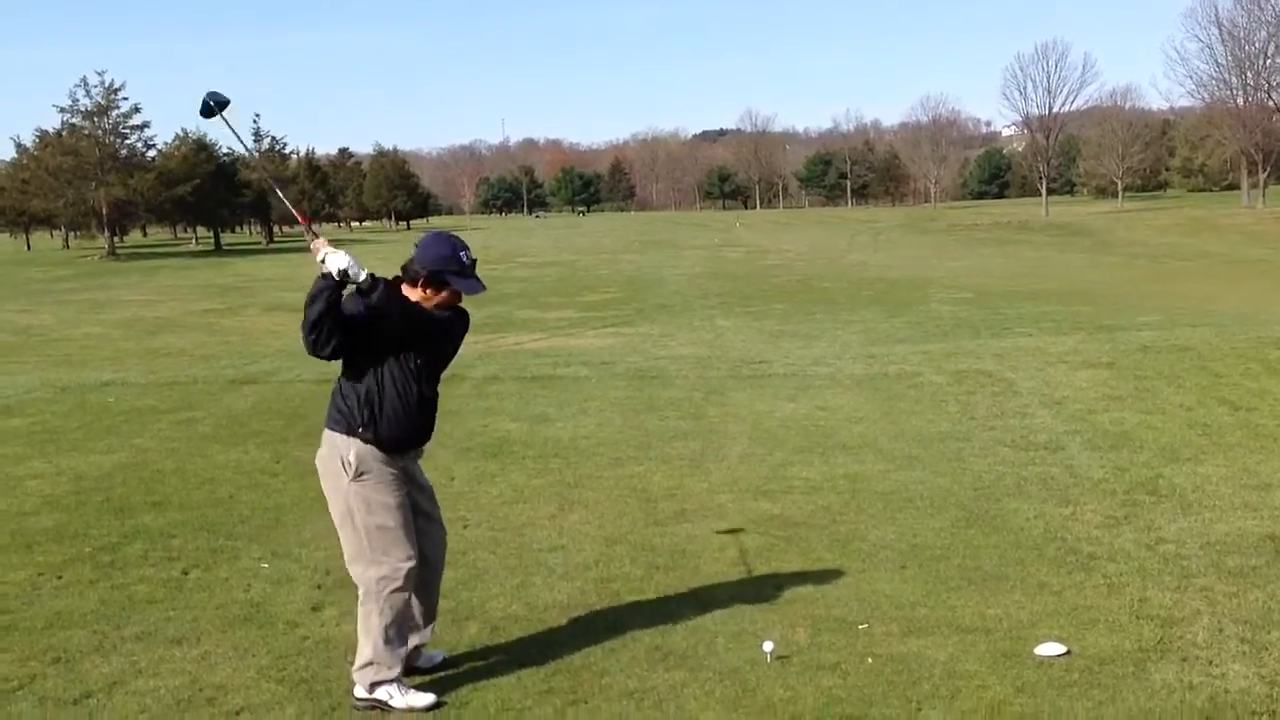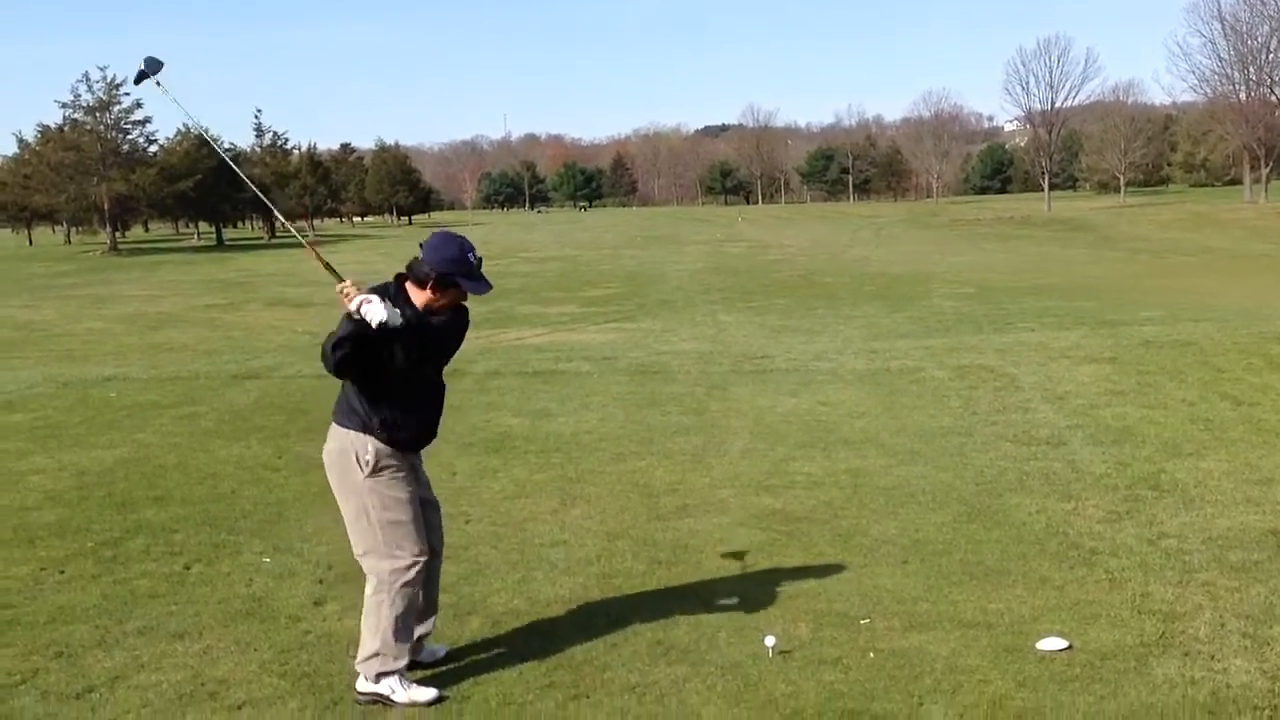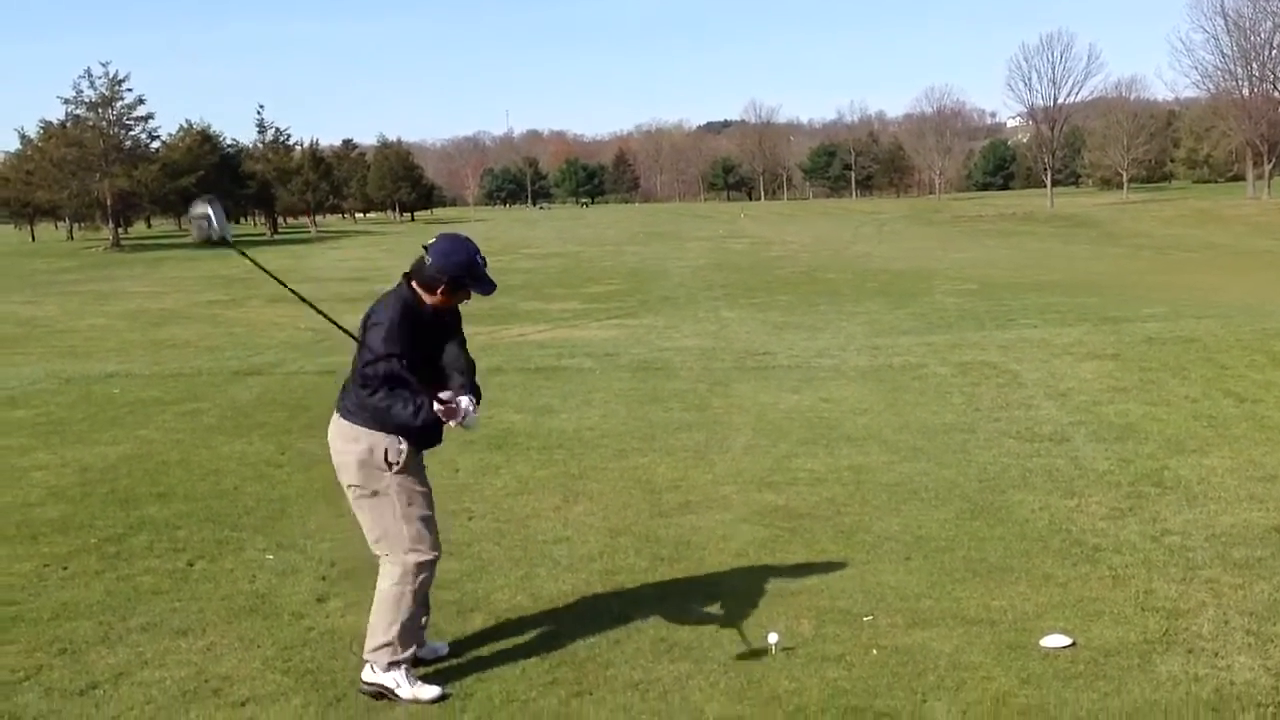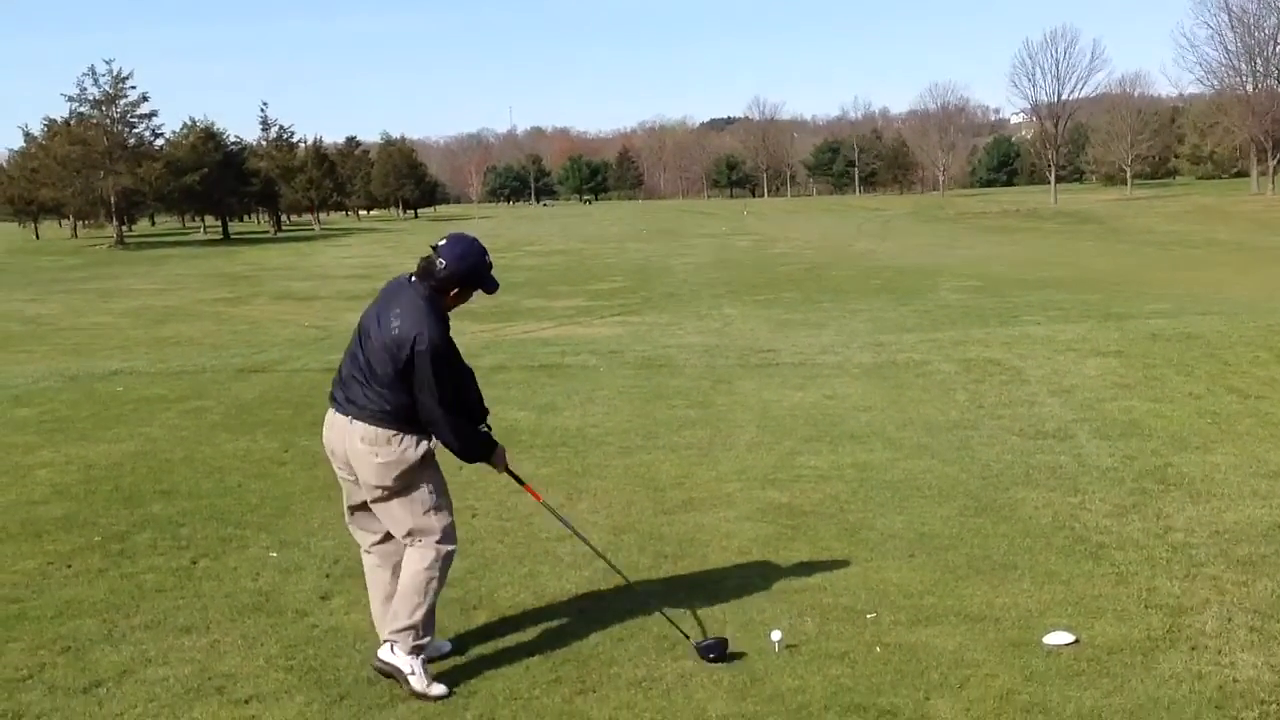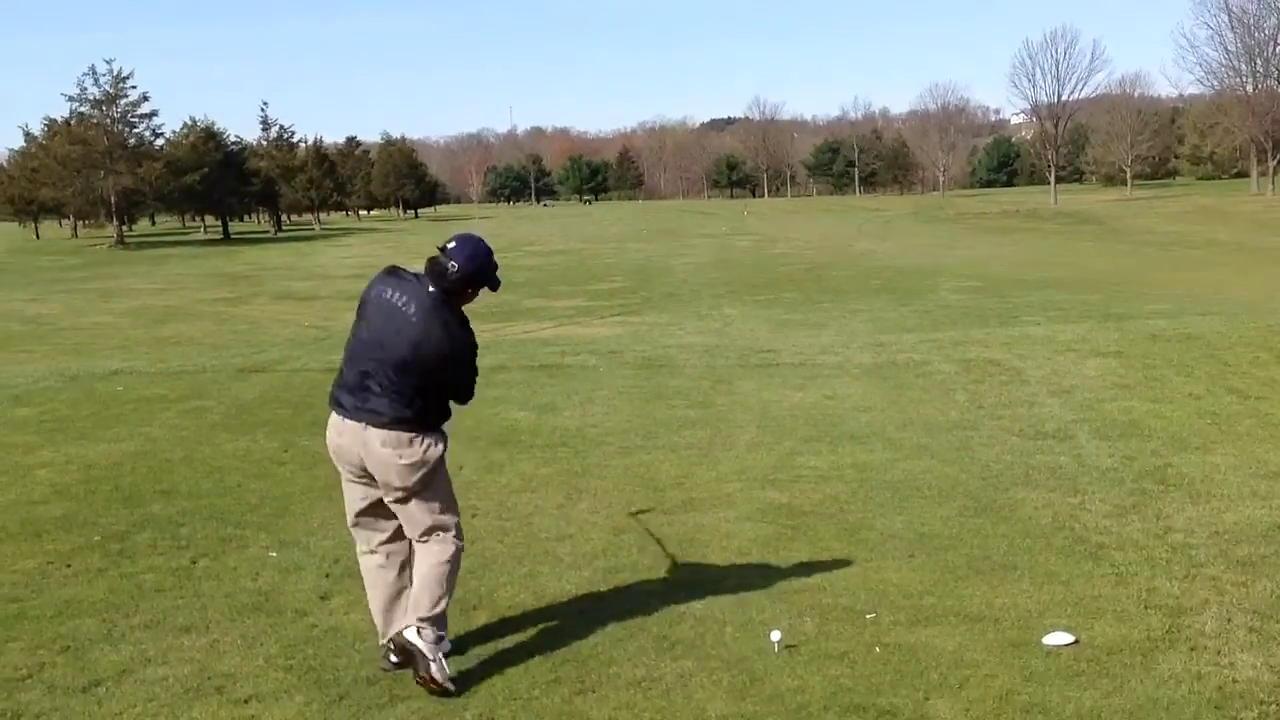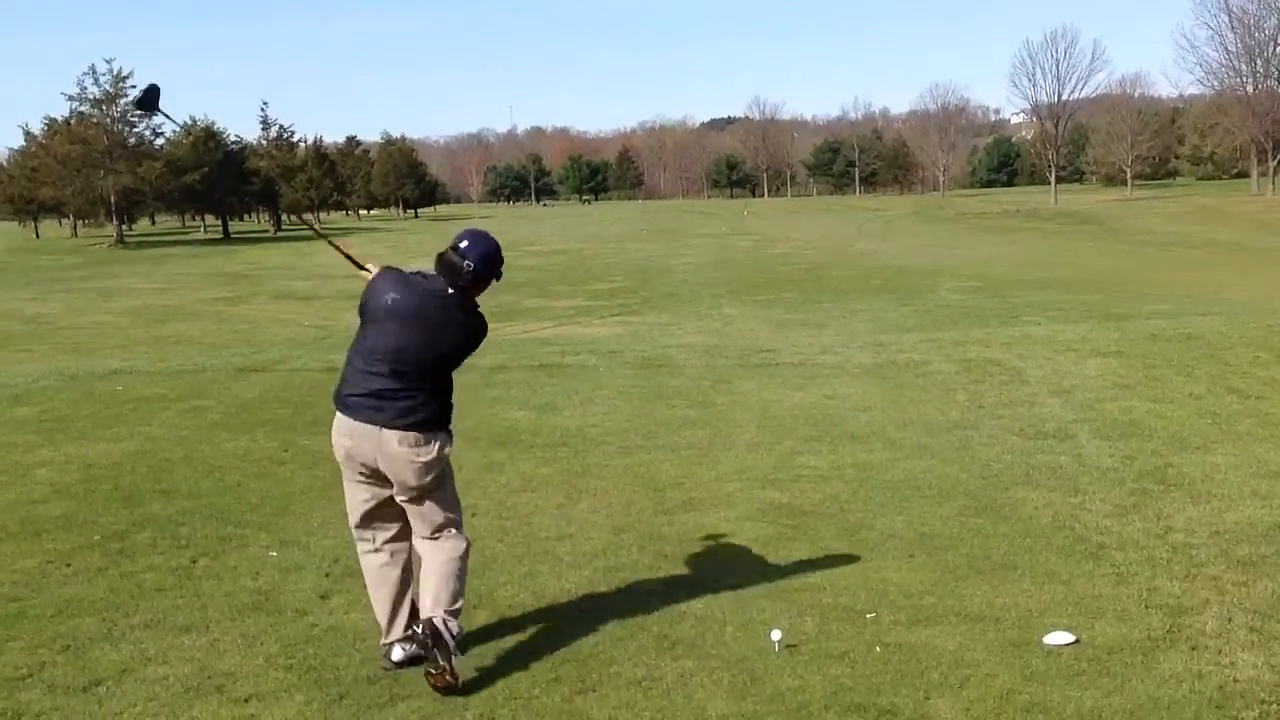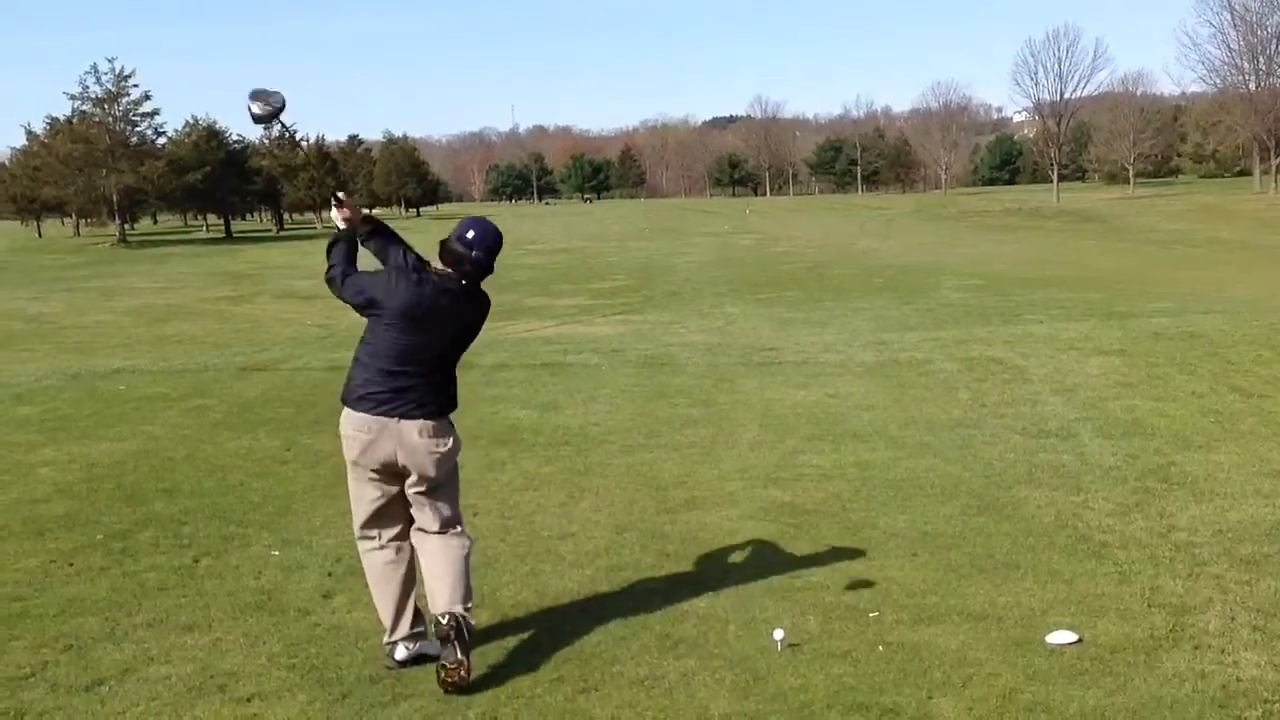
dt=0.1s
person 1, frame 1
left shoulder: (450, 321)
right shoulder: (367, 305)
left elbow: (411, 322)
right elbow: (321, 342)
left wrist: (361, 278)
right wrist: (331, 279)
left hip: (402, 453)
right hip: (358, 454)
left knee: (426, 549)
right knee: (389, 565)
left ankle: (405, 648)
right ankle: (376, 680)
person 1, frame 2
left shoulder: (451, 319)
right shoulder: (378, 303)
left elbow: (433, 346)
right elbow: (338, 362)
left wrist: (389, 317)
right wrist: (357, 318)
left hip: (396, 447)
right hip: (364, 449)
left knee: (425, 544)
right knee: (396, 558)
left ankle: (406, 641)
right ankle: (378, 674)
person 1, frame 3
left shoulder: (439, 315)
right shoulder: (392, 316)
left elbow: (458, 364)
right elbow: (384, 391)
left wrist: (463, 398)
right wrist: (429, 412)
left hip: (389, 440)
right hip: (375, 443)
left knee: (415, 542)
right knee: (411, 550)
left ankle: (406, 638)
right ankle: (384, 666)
person 1, frame 4
left shoulder: (399, 288)
right shoulder: (427, 333)
left elbow: (456, 376)
right elbow: (440, 412)
left wrist: (479, 425)
right wrist: (485, 448)
left hip: (342, 425)
right hip: (387, 440)
left knee: (379, 537)
right knee: (428, 539)
left ankle: (399, 641)
right ankle: (401, 648)
person 1, frame 5
left shoulder: (388, 283)
right shoulder: (452, 335)
right elbow: (460, 389)
right wrist: (445, 385)
left hip: (345, 428)
right hip: (400, 441)
left knee: (379, 539)
right knee: (438, 535)
left ankle: (399, 640)
right ankle: (422, 632)
person 1, frame 6
left shoulder: (389, 287)
right shoulder: (471, 325)
left elbow: (382, 286)
left hip: (352, 428)
right hip: (413, 440)
left knee: (378, 537)
right knee: (441, 532)
left ankle: (399, 640)
right ankle: (436, 623)
person 1, frame 7
left shoulder: (396, 289)
right shoulder: (475, 306)
left elbow: (340, 279)
left wrist: (346, 231)
right wrist: (366, 224)
left hip: (362, 424)
right hip: (424, 431)
left knee: (382, 534)
right knee: (441, 529)
left ankle: (403, 638)
right ankle: (450, 616)
